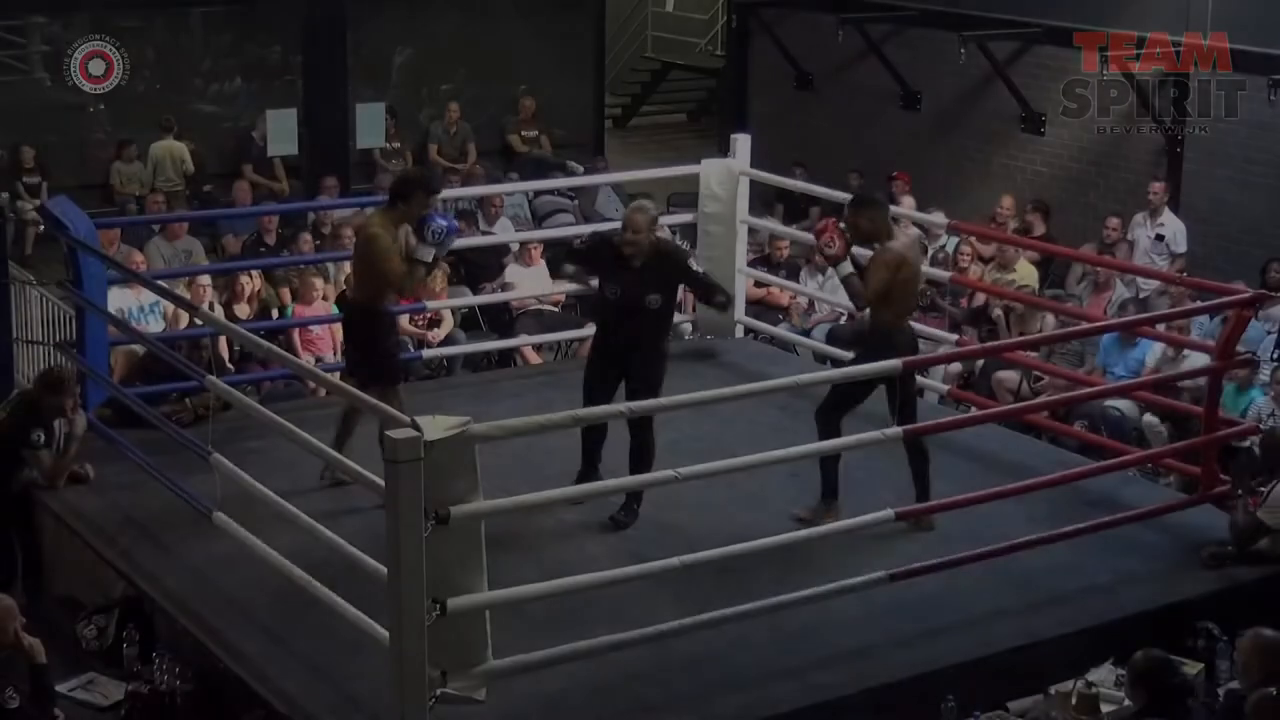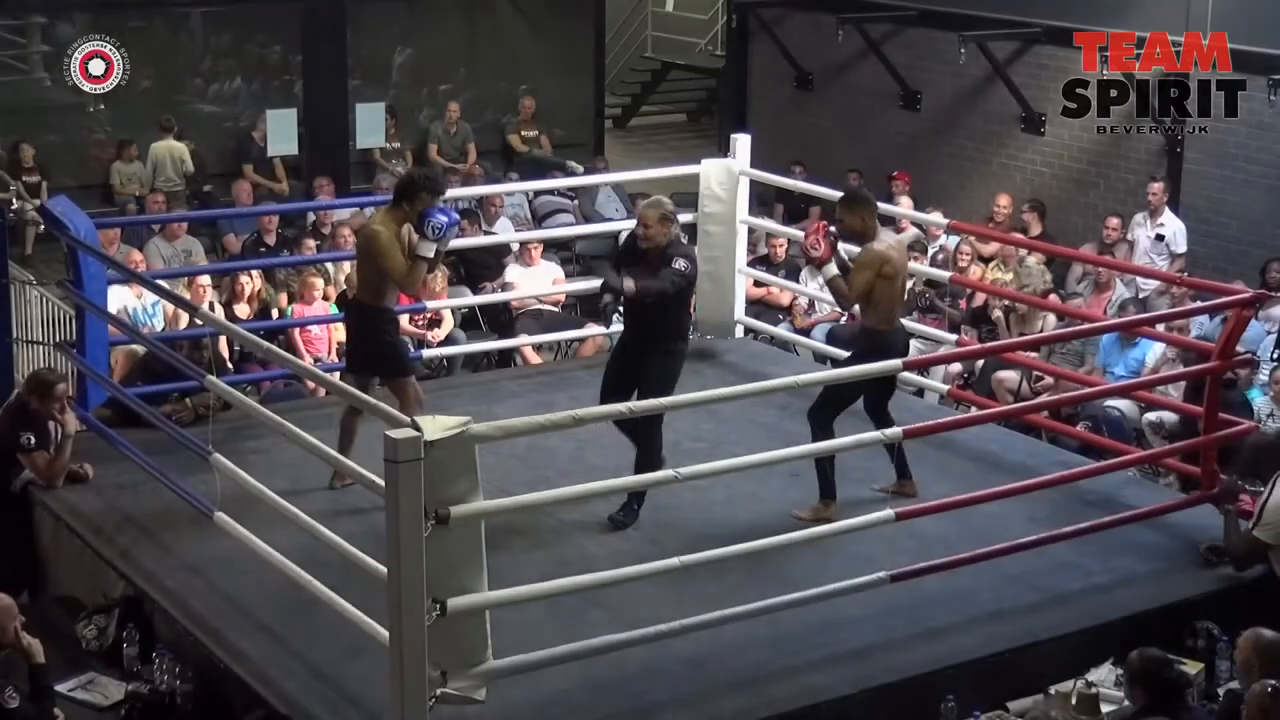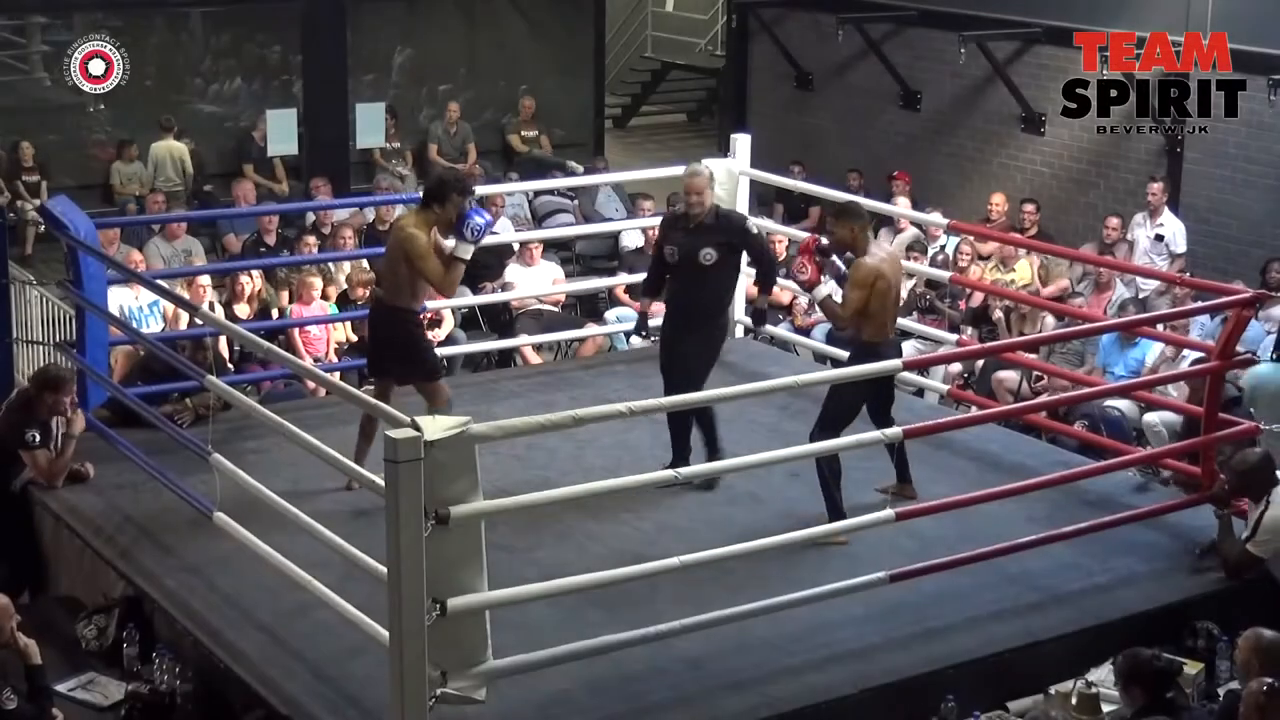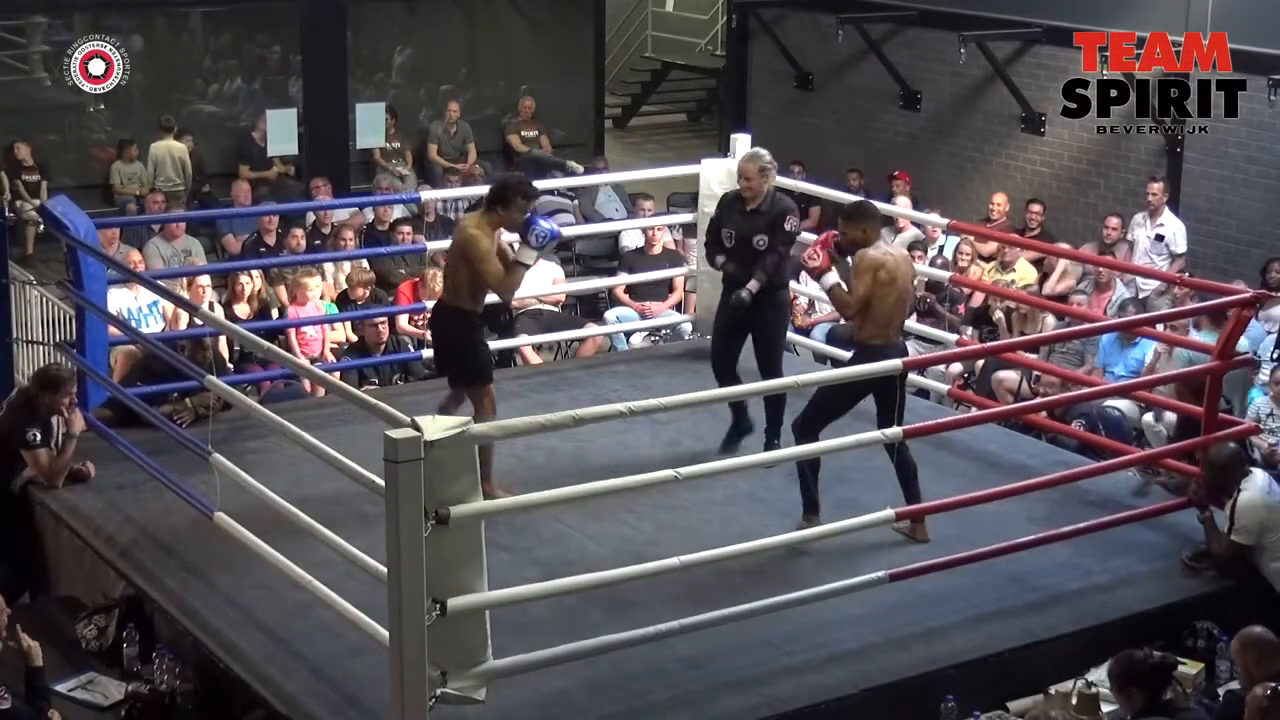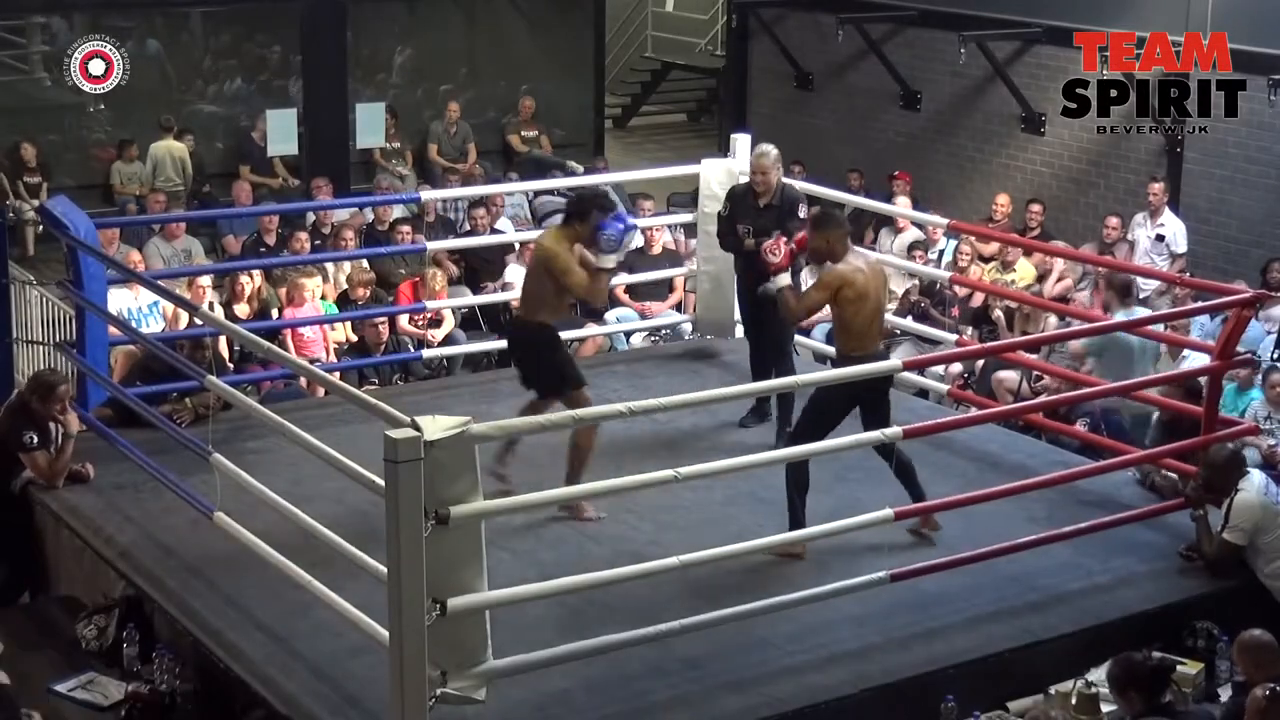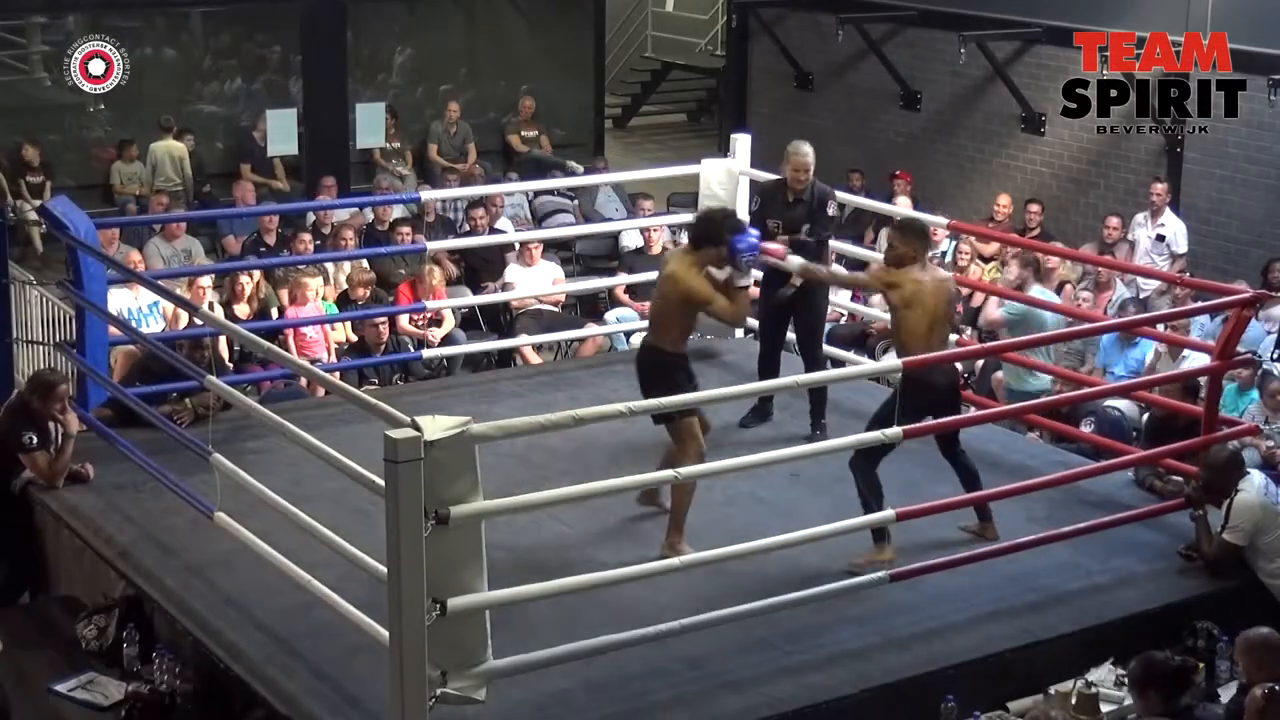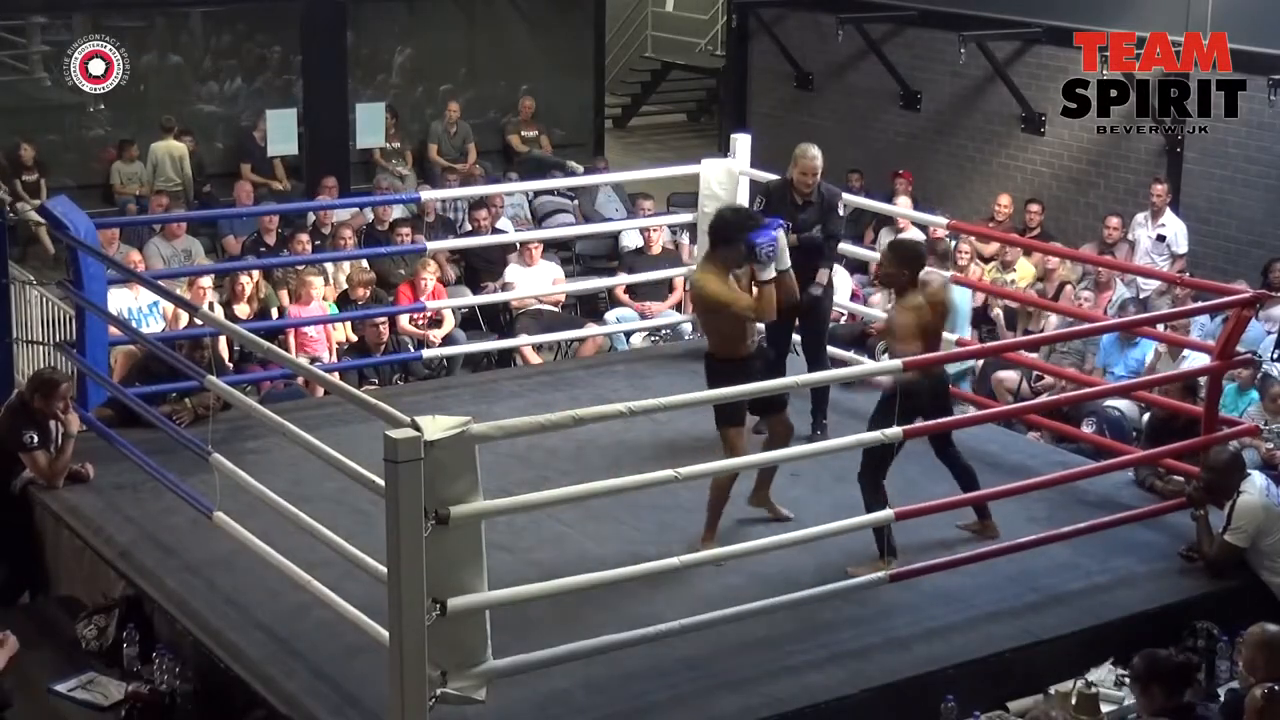
dt=0.5s
person 1, frame 1
left shoulder: (890, 253)
right shoulder: (907, 243)
left elbow: (862, 299)
right elbow: (873, 284)
left wrist: (839, 262)
right wrist: (848, 256)
left hip: (883, 343)
right hip: (902, 339)
left knee: (828, 414)
right knee: (907, 425)
left ankle: (828, 504)
person 1, frame 2
left shoulder: (873, 253)
right shoulder: (892, 243)
left elbow: (847, 300)
left wrist: (825, 262)
right wrist: (835, 251)
left hip: (876, 345)
right hip: (894, 339)
left knee: (820, 415)
right knee: (878, 410)
left ankle: (827, 503)
right ankle: (905, 480)
person 1, frame 3
left shoulder: (866, 266)
right shoulder: (886, 252)
left elbow: (842, 320)
left wrist: (815, 285)
right wrist: (829, 261)
left hip: (869, 355)
right hip: (888, 349)
left knee: (823, 435)
right knee: (882, 417)
left ankle: (836, 525)
right ankle: (905, 484)
person 1, frame 4
left shoulder: (869, 258)
right shoulder: (903, 257)
left elbow: (849, 307)
left wrist: (823, 272)
right wrist: (841, 257)
left hip: (869, 358)
right hip: (897, 354)
left knee: (804, 427)
right knee: (894, 439)
left ankle: (810, 518)
right ankle: (917, 523)
person 1, frame 5
left shoulder: (837, 274)
right shoulder: (873, 266)
left elbow: (794, 314)
left wrist: (779, 273)
right wrist: (811, 259)
left hip: (851, 370)
right hip: (878, 364)
left knee: (798, 446)
right knee: (885, 443)
left ankle: (796, 537)
right ankle: (926, 514)
person 1, frame 6
left shoulder: (894, 278)
right shoulder: (948, 280)
left elbow: (833, 277)
left wrist: (785, 258)
left hip: (918, 384)
right hip: (948, 376)
left knee: (862, 461)
right knee: (953, 450)
left ankle: (882, 547)
right ankle: (986, 524)
person 1, frame 7
left shoulder: (902, 316)
right shoulder: (935, 284)
left elbow: (909, 374)
left hip: (912, 392)
right hip: (936, 384)
left knee: (870, 474)
right knee: (947, 451)
left ankle: (886, 559)
right ankle: (985, 521)
person 2, frame 1
left shoulder: (402, 228)
right shoulder: (377, 234)
left elbow: (414, 272)
right elbow: (406, 289)
left wrist: (432, 251)
left hip: (371, 315)
right hip: (368, 318)
left knee: (362, 395)
right knee: (391, 402)
left ankle: (333, 465)
person 2, frame 2
left shoulder: (404, 226)
right shoulder: (379, 232)
left elbow: (423, 267)
right elbow: (410, 285)
left wrist: (438, 243)
right wrist: (428, 243)
left hip: (366, 314)
right hip: (373, 318)
left knee: (359, 395)
right knee: (412, 399)
left ankle: (340, 472)
person 2, frame 3
left shoulder: (421, 225)
right shoulder: (413, 235)
left elbow: (443, 264)
right elbow: (447, 287)
left wrist: (462, 243)
right wrist: (466, 245)
left hip: (385, 314)
right hip: (400, 320)
left knee: (380, 395)
right knee: (440, 399)
person 2, frame 4
left shoulder: (488, 228)
right shoulder: (474, 236)
left elbow: (507, 267)
right elbow: (505, 290)
left wrist: (530, 250)
right wrist: (529, 250)
left hip: (454, 317)
right hip: (458, 322)
left knee: (459, 395)
right knee: (485, 404)
right ankle: (486, 486)
person 2, frame 5
left shoulder: (568, 244)
right shoulder: (556, 250)
left elbow: (597, 278)
right elbow: (596, 298)
left wrist: (612, 253)
right wrist: (608, 255)
left hip: (527, 331)
right hip: (537, 336)
left knee: (546, 399)
right knee: (586, 413)
left ankle: (501, 460)
right ankle: (571, 499)
person 2, frame 6
left shoulder: (686, 260)
right shoulder: (687, 279)
left elbow: (722, 287)
right elbow: (737, 318)
left wrist: (737, 272)
right wrist: (742, 272)
left hip: (669, 357)
right hip: (662, 363)
left knee: (699, 427)
right knee: (693, 449)
left ankle: (651, 491)
right ankle: (674, 544)
person 2, frame 7
left shoulder: (738, 264)
right shoulder: (707, 283)
right elbow: (765, 314)
left wrist: (779, 256)
right wrist: (766, 268)
left hip: (756, 356)
right hip: (726, 367)
left knee: (783, 429)
right knee: (736, 456)
left ankle: (761, 495)
right ankle: (708, 538)
person 3, frame 1
left shoulder: (671, 258)
right shoulder: (605, 248)
left elbow: (713, 290)
right elbow: (569, 260)
left wrist: (717, 296)
right wrist: (571, 271)
left hip: (648, 351)
right hip: (606, 344)
left knee: (640, 423)
right knee: (592, 411)
left ankle: (634, 500)
right ankle: (588, 473)
person 3, frame 2
left shoulder: (681, 258)
right shoulder: (634, 243)
left elbow: (664, 287)
right elbow: (614, 270)
left wrist: (625, 286)
right wrist: (610, 299)
left hip: (666, 347)
right hip: (633, 337)
left knee: (648, 419)
right knee: (611, 402)
left ankle: (634, 502)
right ankle: (650, 457)
person 3, frame 3
left shoulder: (731, 223)
right shoulder: (671, 223)
left elbow: (766, 260)
right elbow: (657, 270)
left wrist: (761, 304)
right wrist: (644, 310)
left hip: (710, 322)
right hip: (674, 318)
left knee: (689, 389)
right knee: (673, 390)
left ankle: (714, 456)
right ankle: (680, 460)
person 3, frame 4
left shoulder: (784, 209)
right shoulder: (728, 202)
left elbow: (776, 256)
right elbow: (711, 244)
left wrist: (750, 288)
right wrist: (722, 264)
left hip: (770, 298)
right hip: (732, 294)
left knee: (769, 369)
right knee: (720, 362)
left ankle: (773, 439)
right ankle: (740, 421)
person 3, frame 5
left shoulder: (793, 199)
right shoulder: (737, 195)
right elbow: (725, 239)
right wrist: (756, 244)
right hip: (748, 282)
left knee: (781, 352)
right knee: (757, 346)
left ankle: (786, 425)
right ankle: (761, 405)
person 3, frame 6
left shoulder: (824, 197)
right shoulder: (767, 191)
left elbow: (817, 246)
left wrist: (793, 284)
right wrist: (790, 241)
left hip: (809, 285)
right hip: (773, 280)
left knee: (811, 351)
right knee: (769, 345)
left ankle: (819, 420)
right ankle: (764, 406)
person 3, frame 7
left shoulder: (831, 197)
right shoulder: (772, 192)
left elbow: (831, 245)
left wrist: (819, 284)
right wrist: (795, 240)
left hip: (815, 284)
left knee: (816, 352)
right knee: (775, 349)
left ankle: (819, 421)
person 4, frame 1
left shoulder: (38, 403)
right shoulder: (28, 421)
left elbow: (52, 458)
right elbow: (55, 479)
left wrist: (74, 467)
right wrist: (76, 435)
left knee: (32, 554)
person 4, frame 2
left shoulder: (44, 412)
right shoulder: (19, 425)
left elbow: (50, 457)
right elbow: (53, 479)
left wrist: (72, 468)
right wrist: (68, 433)
left knee: (25, 559)
person 4, frame 3
left shoulder: (43, 406)
right shoulder: (23, 422)
left elbow: (50, 458)
right elbow: (52, 479)
left wrist: (73, 468)
right wrist: (73, 434)
left knee: (28, 558)
person 4, frame 4
left shoulder: (41, 405)
right shoulder: (24, 421)
left elbow: (51, 458)
right elbow: (53, 479)
left wrist: (74, 468)
right wrist: (73, 433)
left knee: (27, 559)
right knee: (20, 565)
person 4, frame 5
left shoulder: (42, 410)
right shoulder: (21, 424)
left elbow: (51, 462)
right elbow: (53, 479)
left wrist: (73, 469)
right wrist: (70, 434)
left knee: (26, 559)
right knee: (20, 566)
person 4, frame 6
left shoulder: (42, 412)
right shoulder: (20, 425)
left elbow: (51, 461)
right elbow: (53, 479)
left wrist: (74, 470)
right wrist: (70, 434)
left knee: (27, 560)
right knee: (21, 567)
person 4, frame 7
left shoulder: (41, 412)
right shoulder: (20, 424)
left elbow: (51, 462)
right elbow: (53, 479)
left wrist: (74, 470)
right wrist: (70, 434)
left knee: (28, 562)
right knee: (23, 568)
